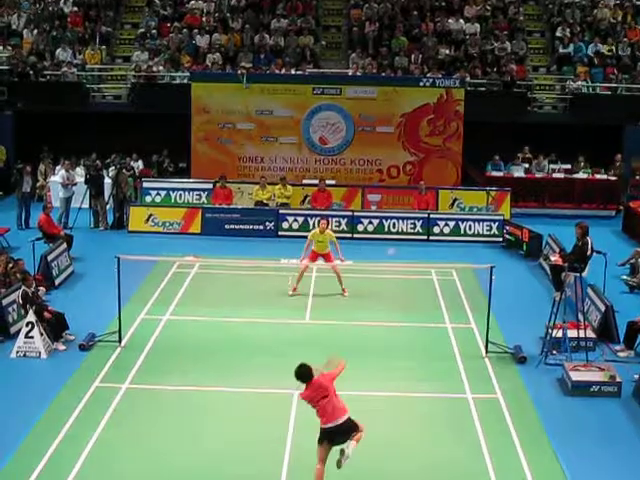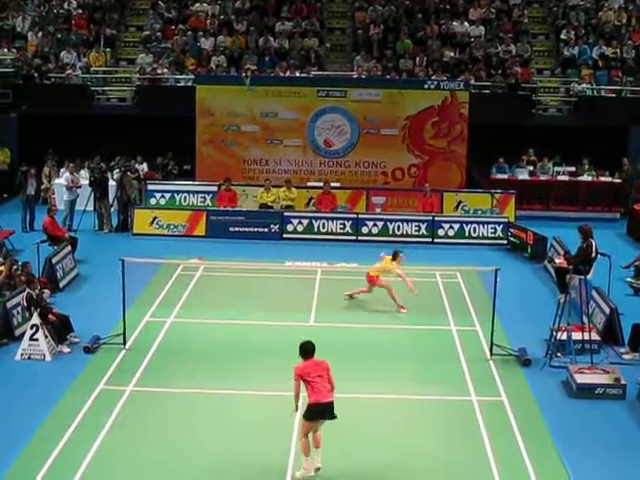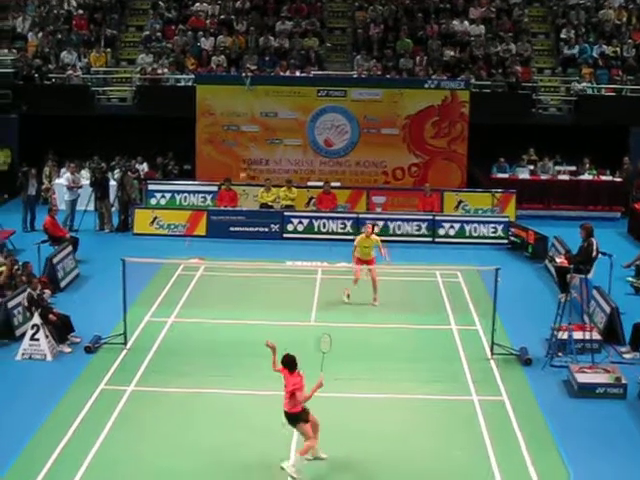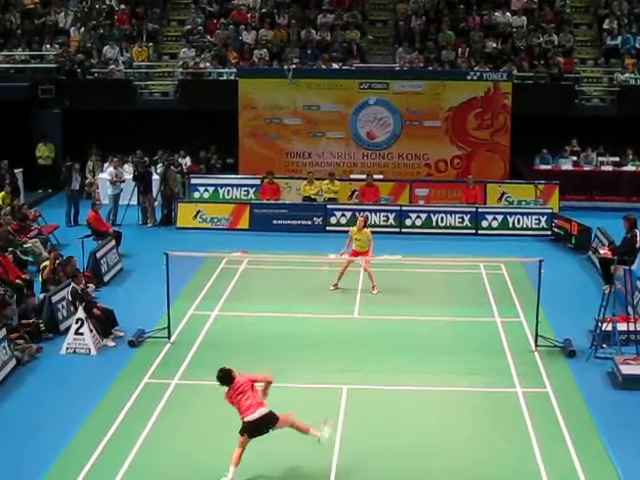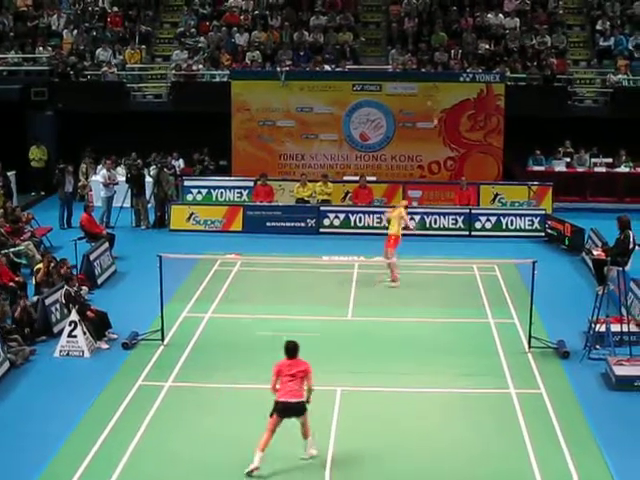
dt=0.7s
person 1, frame 1
left shoulder: (304, 395)
right shoulder: (324, 378)
right elbow: (341, 367)
right wrist: (340, 363)
left hip: (327, 428)
right hip: (343, 421)
left knee: (320, 463)
right knee: (360, 431)
right ankle: (347, 449)
person 1, frame 2
left shoulder: (299, 368)
right shoulder: (324, 363)
left elbow: (296, 392)
right elbow: (332, 385)
left wrist: (296, 405)
left hip: (315, 404)
right hip: (329, 403)
left knee: (303, 435)
right knee: (315, 430)
right ankle: (316, 462)
person 1, frame 3
left shoulder: (287, 370)
right shoulder: (296, 381)
left elbow: (275, 367)
right elbow: (302, 401)
left wrist: (274, 351)
right wrist: (316, 388)
left hip: (297, 410)
right hip: (294, 413)
left knee: (315, 424)
right knee: (311, 440)
left ankle: (314, 453)
right ankle: (289, 465)
person 1, frame 4
left shoulder: (228, 395)
right shoulder: (244, 379)
right elbow: (269, 380)
right wrist: (264, 391)
left hip: (248, 422)
right hip: (264, 416)
left knee: (240, 448)
right knee: (291, 422)
right ankle: (319, 434)
person 1, frame 5
left shoulder: (279, 365)
right shoulder: (305, 365)
left elbow: (273, 388)
right elbow: (309, 387)
right wrist: (308, 397)
left hip: (282, 402)
right hip: (298, 402)
left knee: (269, 433)
right knee: (304, 422)
left ankle: (256, 462)
right ankle: (308, 451)
